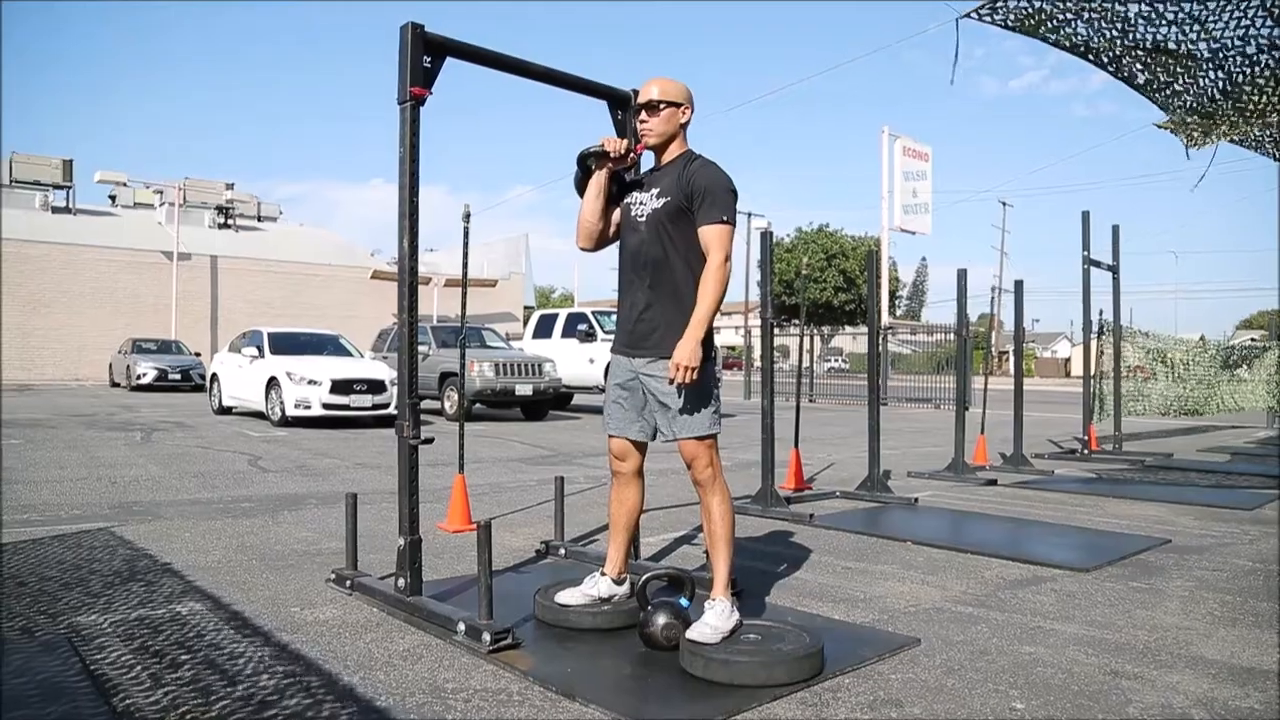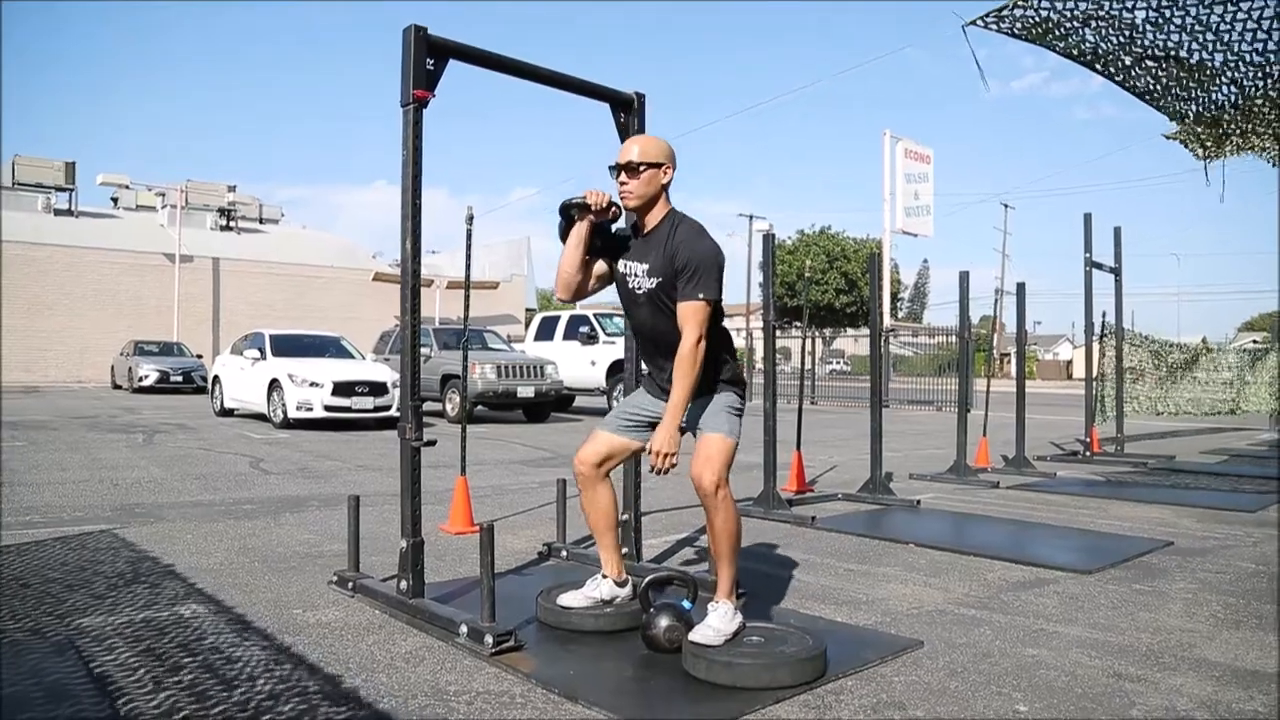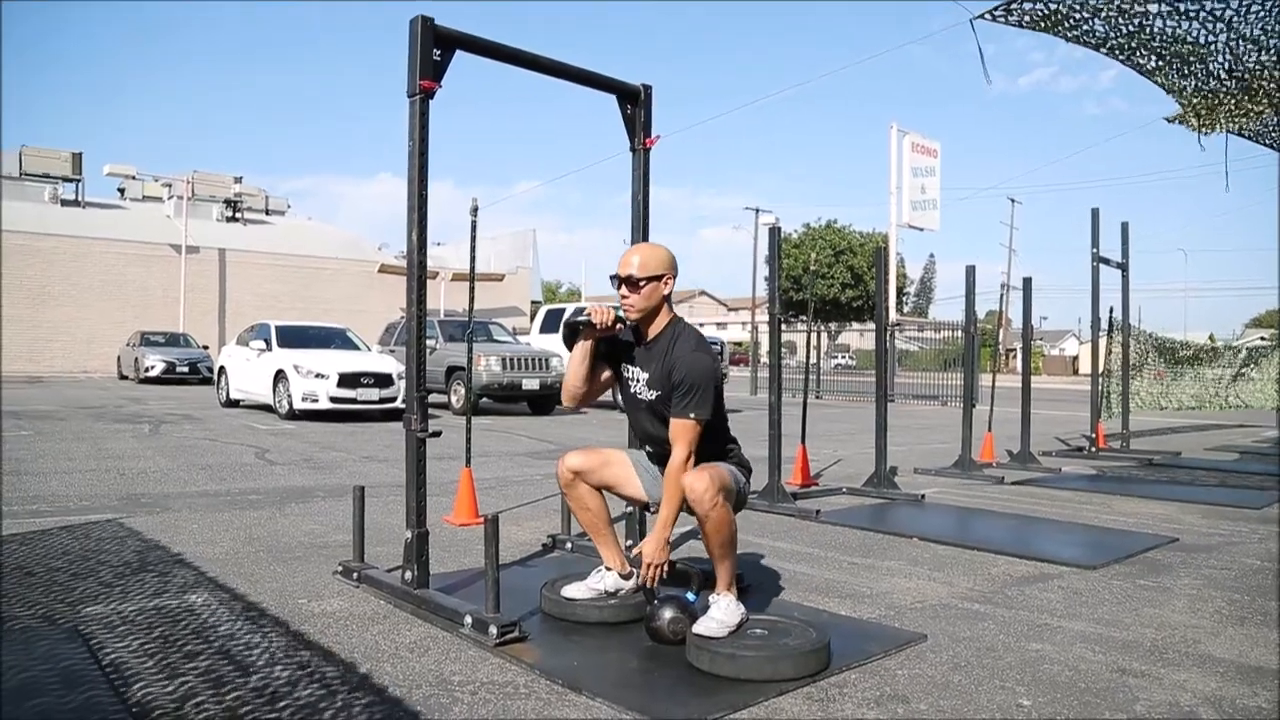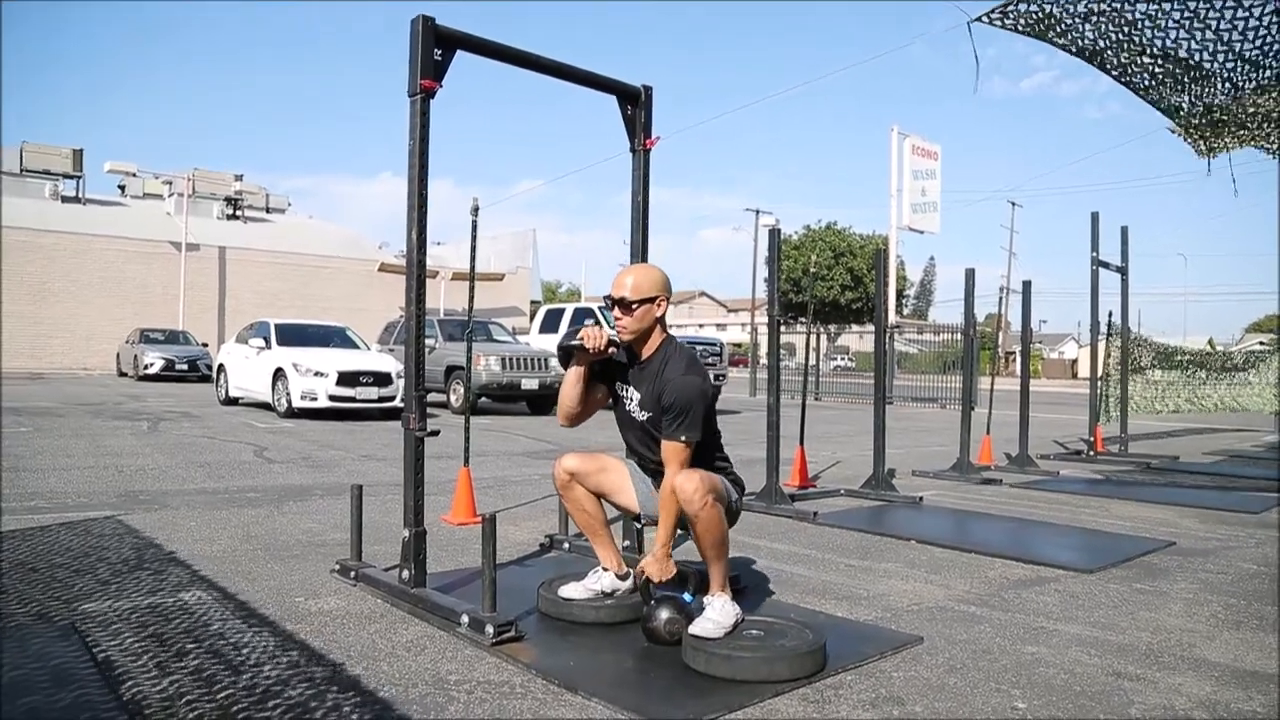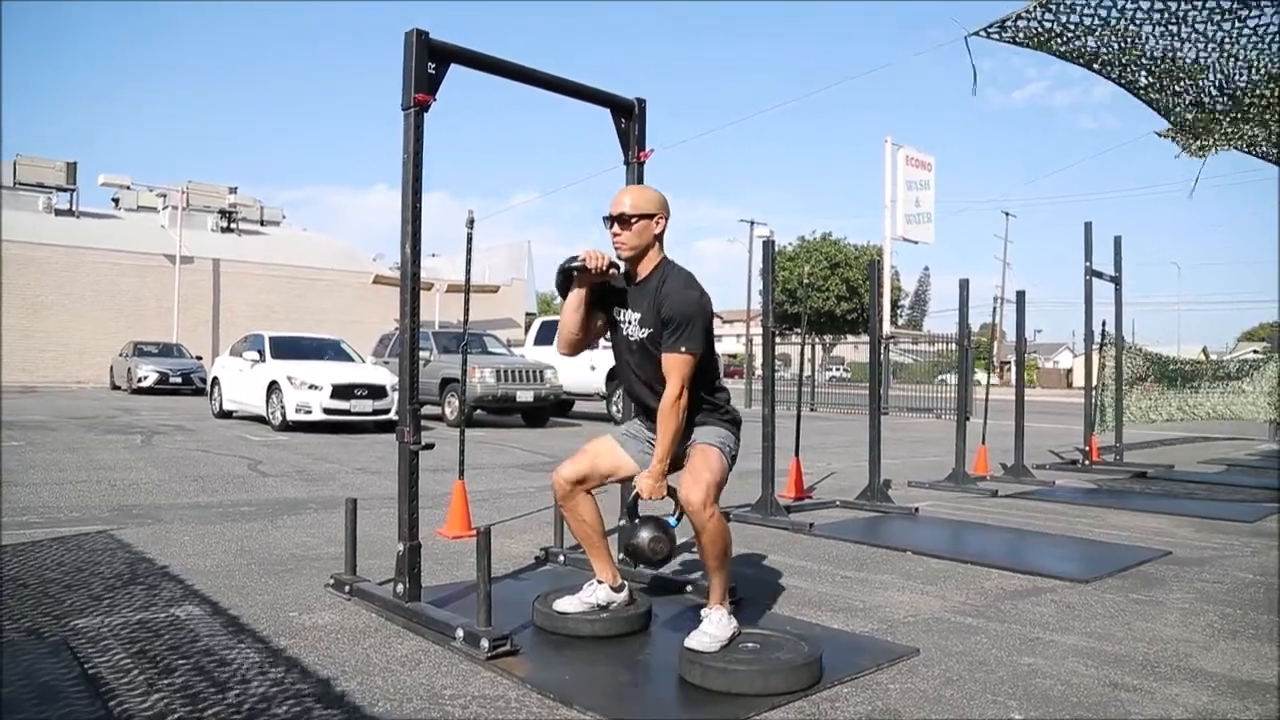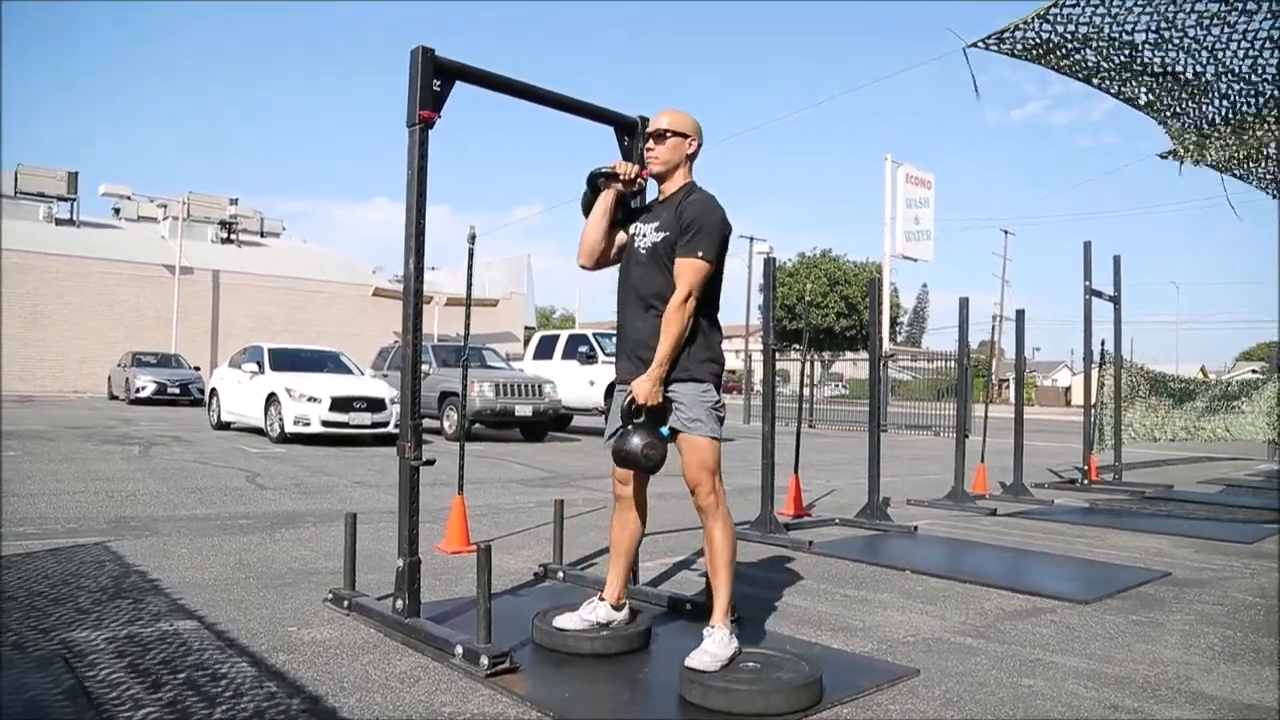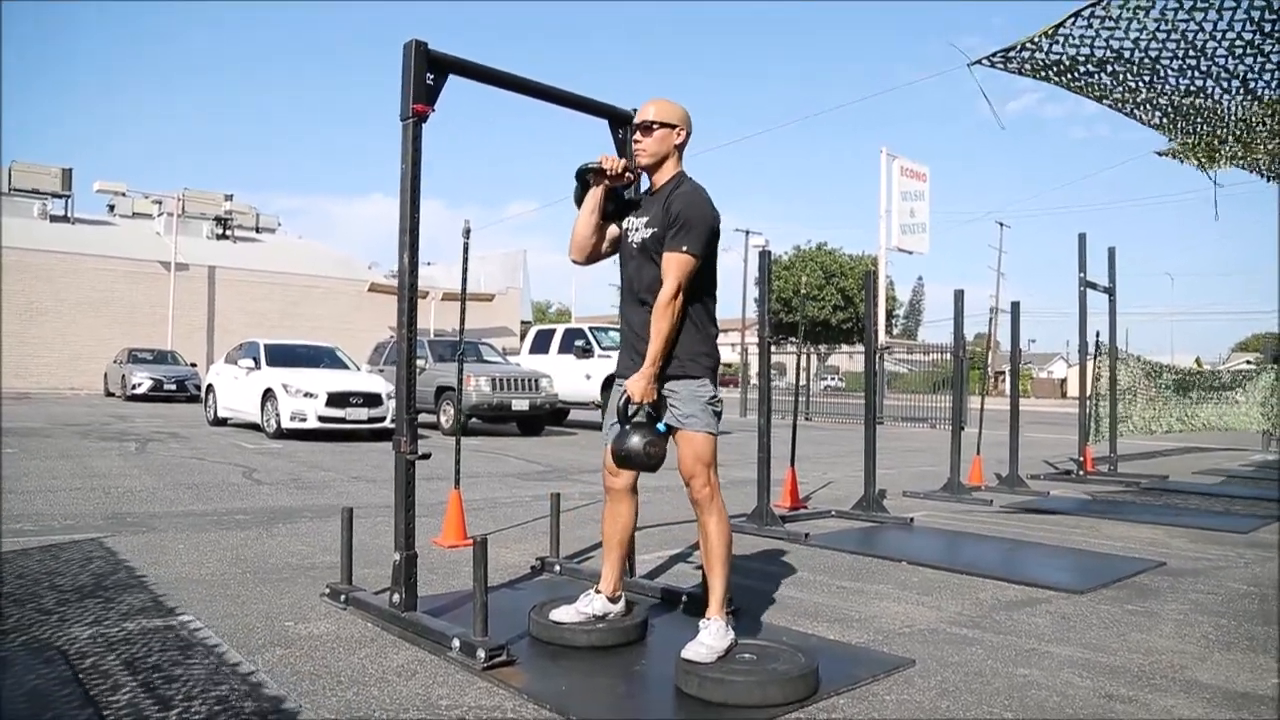
dt=0.7s
person 1, frame 1
left shoulder: (704, 177)
right shoulder: (638, 185)
left elbow: (717, 261)
right elbow: (589, 238)
left wrist: (693, 337)
right wrist: (604, 171)
left hip: (678, 350)
right hip: (628, 349)
left knee: (702, 467)
right knee: (623, 462)
left ankle: (721, 601)
right ankle: (613, 577)
person 1, frame 2
left shoulder: (691, 243)
right shoulder: (622, 242)
left elbow: (693, 339)
right elbow: (567, 291)
left wrist: (670, 424)
right wrist: (584, 224)
left hip: (712, 387)
right hip: (656, 385)
left knee: (708, 478)
right knee: (588, 462)
left ankle: (725, 605)
right ankle: (613, 579)
person 1, frame 3
left shoulder: (691, 356)
right shoulder: (622, 340)
left elbow: (684, 455)
right elbow: (573, 397)
left wrist: (659, 536)
right wrist: (587, 338)
left hip: (717, 471)
right hip: (658, 466)
left knee: (698, 486)
right knee: (572, 467)
left ankle: (726, 597)
right ankle: (618, 571)
person 1, frame 4
left shoulder: (682, 377)
right shoulder: (616, 357)
left elbow: (675, 476)
right elbow: (569, 416)
left wrist: (661, 552)
right wrist: (581, 360)
left hip: (712, 489)
left knee: (690, 487)
right knee: (568, 468)
left ankle: (721, 598)
right ankle: (614, 571)
person 1, frame 5
left shoulder: (680, 292)
right shoulder: (615, 287)
left elbow: (677, 391)
right elbow: (570, 344)
left wrist: (658, 472)
right wrist: (582, 286)
left hip: (705, 423)
right hip: (647, 422)
left knee: (695, 497)
right knee: (567, 479)
left ankle: (719, 612)
right ankle: (610, 586)
person 1, frame 6
left shoulder: (700, 209)
right shoulder: (642, 214)
left elbow: (684, 298)
right elbow: (589, 257)
left wrist: (657, 374)
right wrist: (611, 193)
left hip: (687, 372)
right hip: (633, 371)
left knee: (706, 493)
right knee: (626, 489)
left ankle: (721, 628)
right ankle: (612, 602)
person 1, frame 7
left shoulder: (689, 202)
right shoulder: (635, 206)
left elbow: (671, 293)
right elbow: (581, 252)
left wrist: (649, 373)
right wrist: (599, 189)
left hip: (684, 369)
right hip: (634, 366)
left knee: (701, 487)
right knee: (617, 478)
left ankle: (717, 620)
right ankle: (607, 595)
